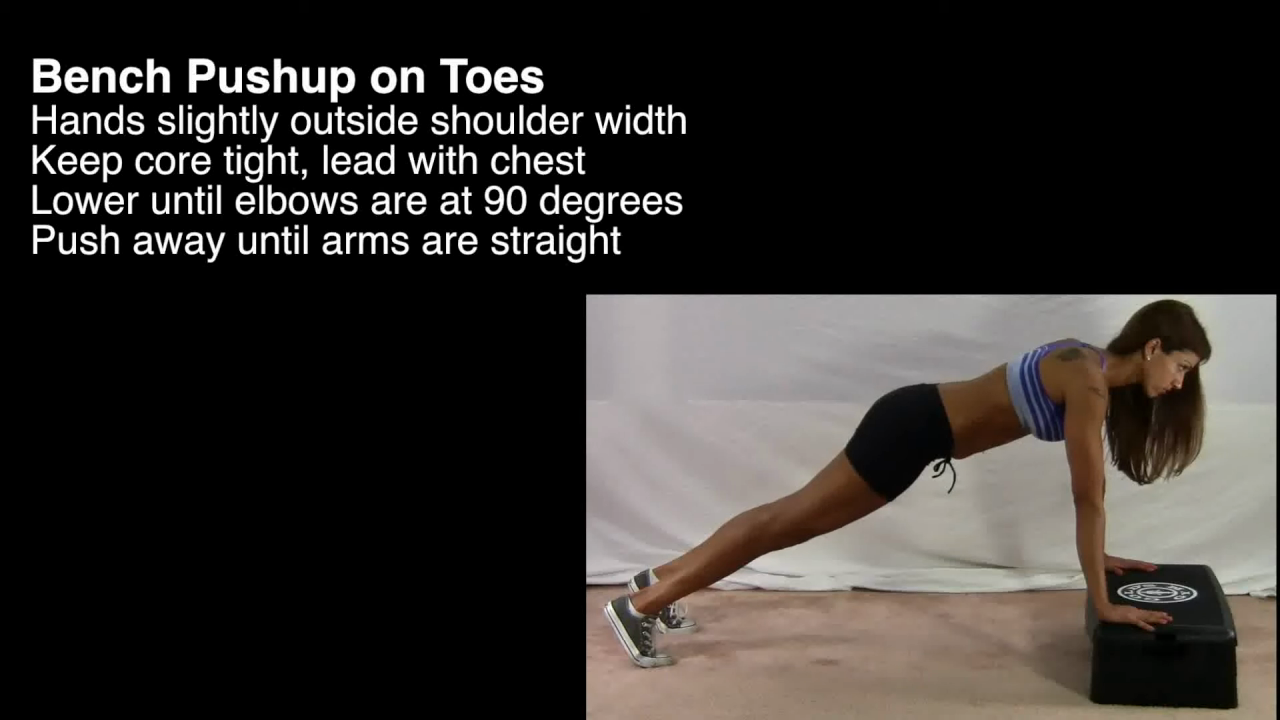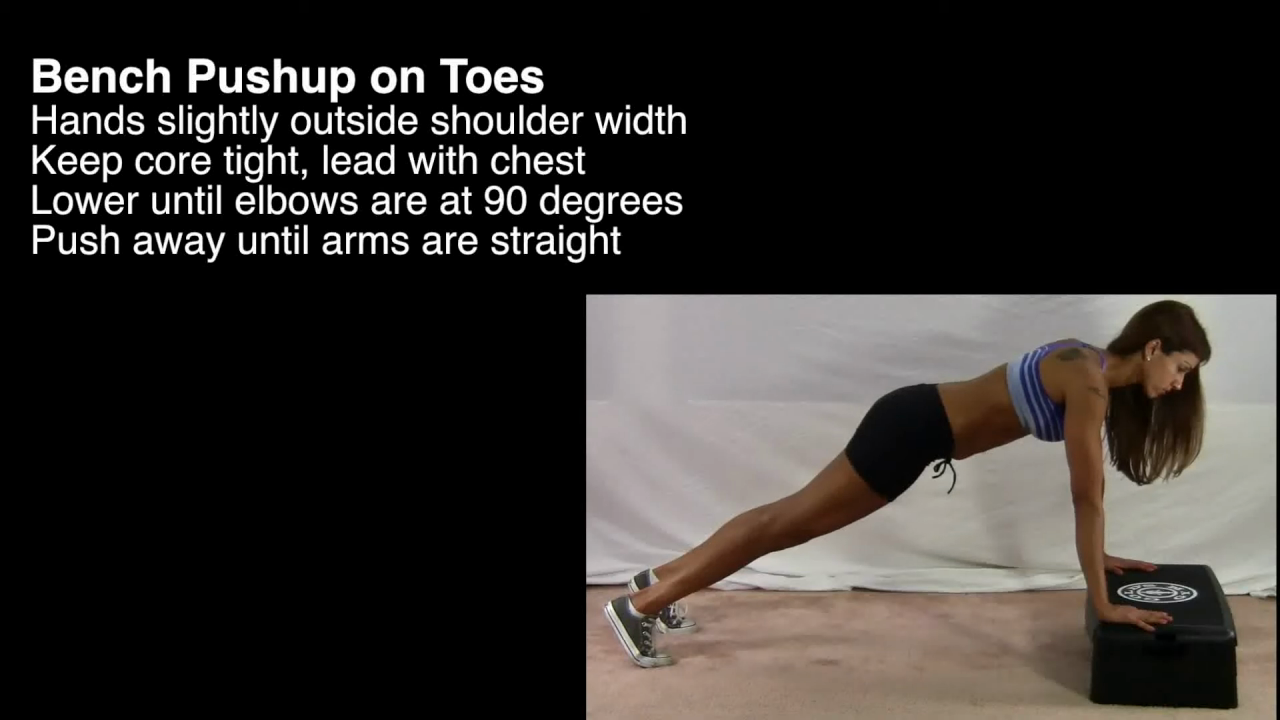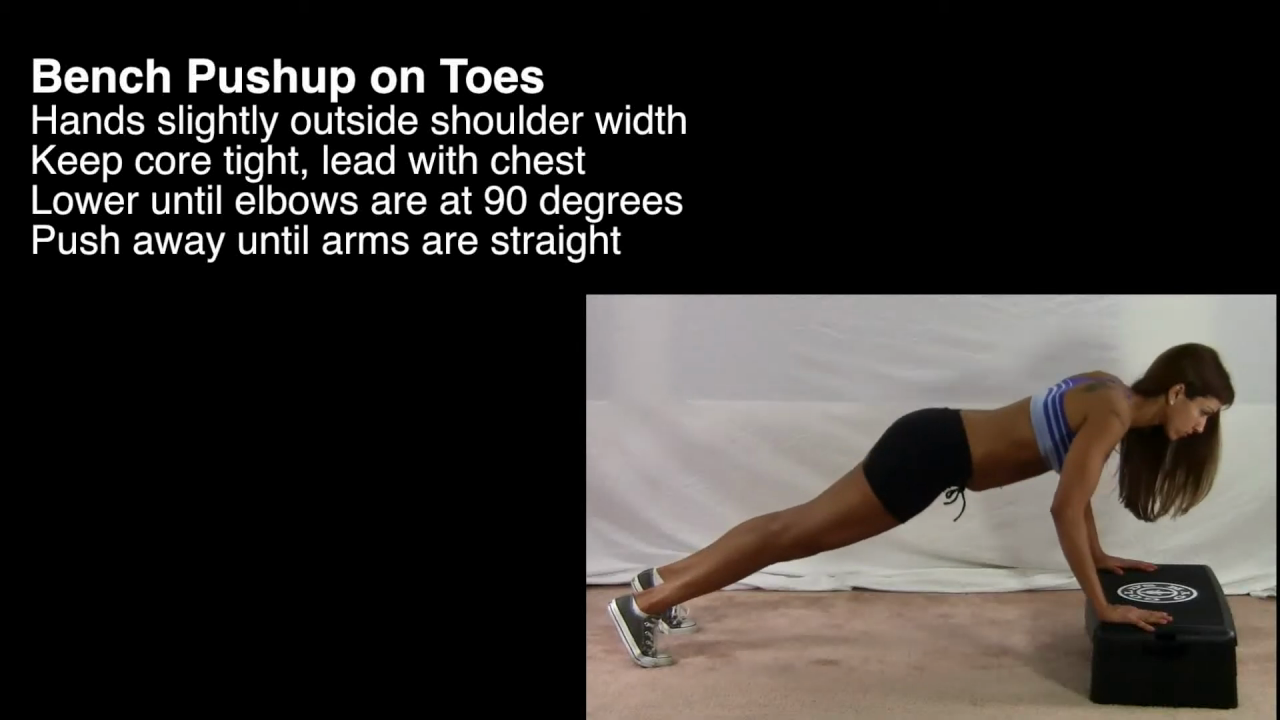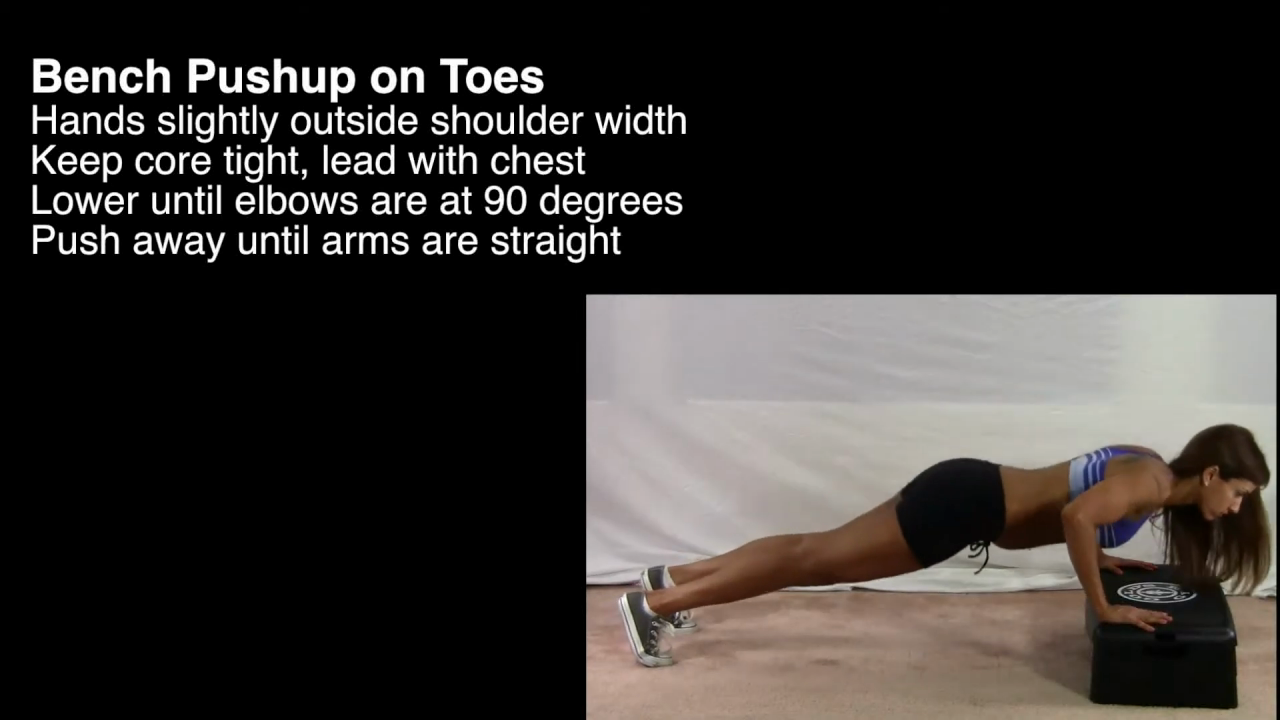
dt=0.4s
person 1, frame 1
left shoulder: (1096, 367)
right shoulder: (1090, 383)
left elbow: (1086, 490)
right elbow: (1089, 497)
left wrist: (1100, 558)
right wrist: (1104, 604)
left hip: (920, 418)
right hip: (914, 429)
left knee: (790, 515)
right knee: (788, 521)
left ankle: (659, 580)
right ankle: (641, 604)
person 1, frame 2
left shoulder: (1095, 367)
right shoulder: (1089, 383)
left elbow: (1085, 490)
right elbow: (1088, 498)
left wrist: (1100, 557)
right wrist: (1103, 604)
left hip: (920, 418)
right hip: (915, 429)
left knee: (789, 516)
right knee: (789, 523)
left ankle: (659, 581)
right ankle: (640, 606)
person 1, frame 3
left shoulder: (1116, 396)
right shoulder: (1112, 412)
left elbow: (1076, 485)
right elbow: (1065, 509)
left wrist: (1099, 557)
right wrist: (1103, 606)
left hip: (937, 441)
right hip: (933, 453)
left knee: (797, 526)
right knee: (797, 535)
left ankle: (662, 580)
right ankle: (645, 603)
person 1, frame 4
left shoulder: (1151, 466)
right shoulder: (1150, 483)
right elbow: (1075, 516)
left wrist: (1102, 558)
right wrist: (1105, 609)
left hip: (969, 490)
right hip: (966, 504)
left knee: (816, 550)
right knee: (816, 559)
left ankle: (670, 577)
right ankle: (655, 603)
